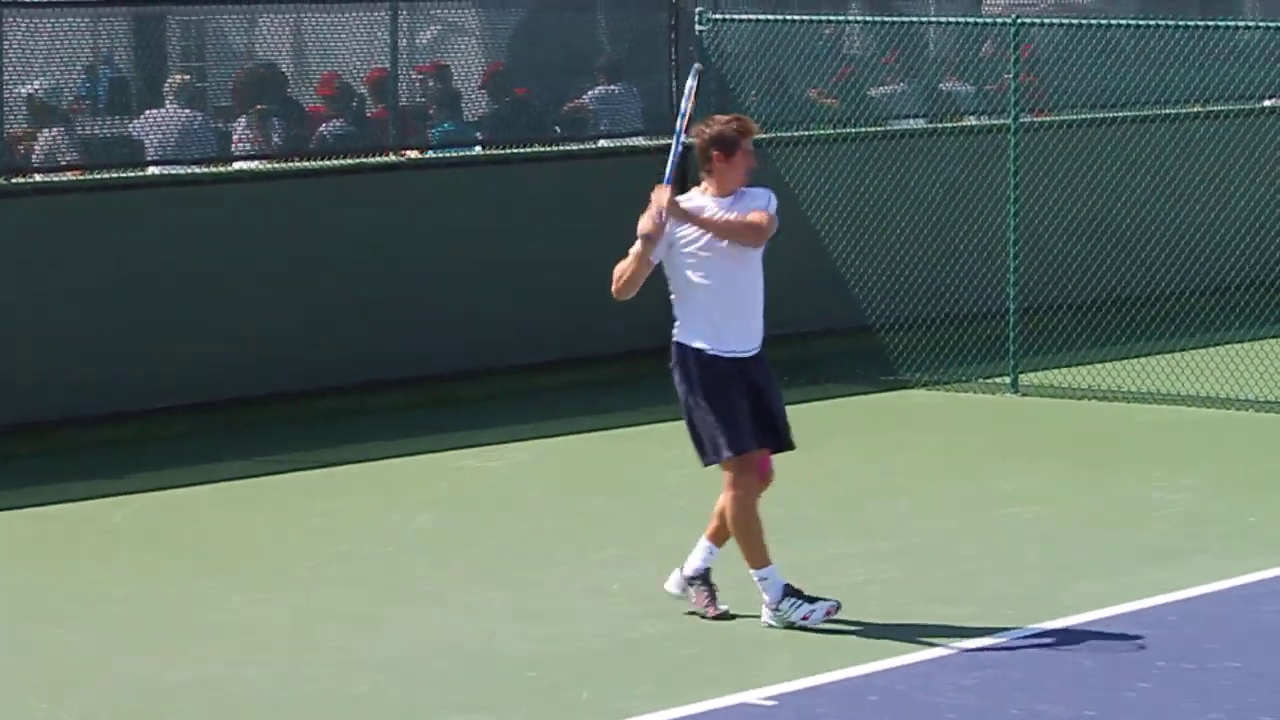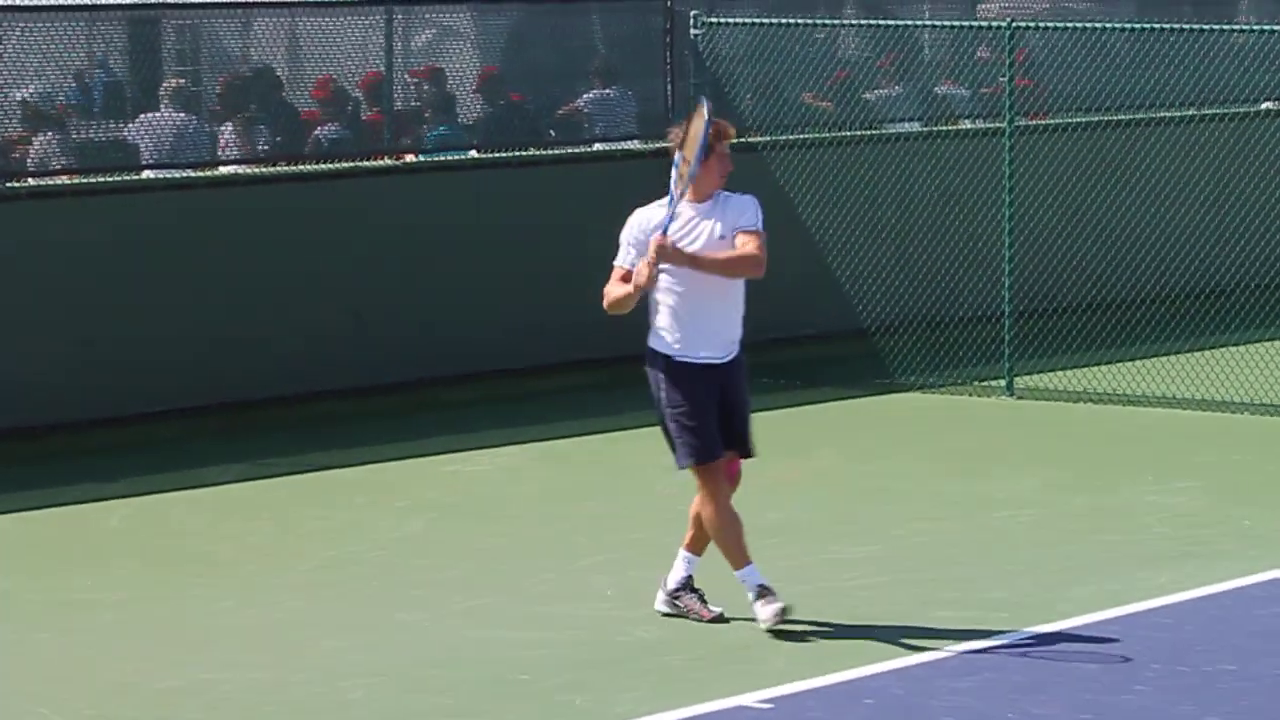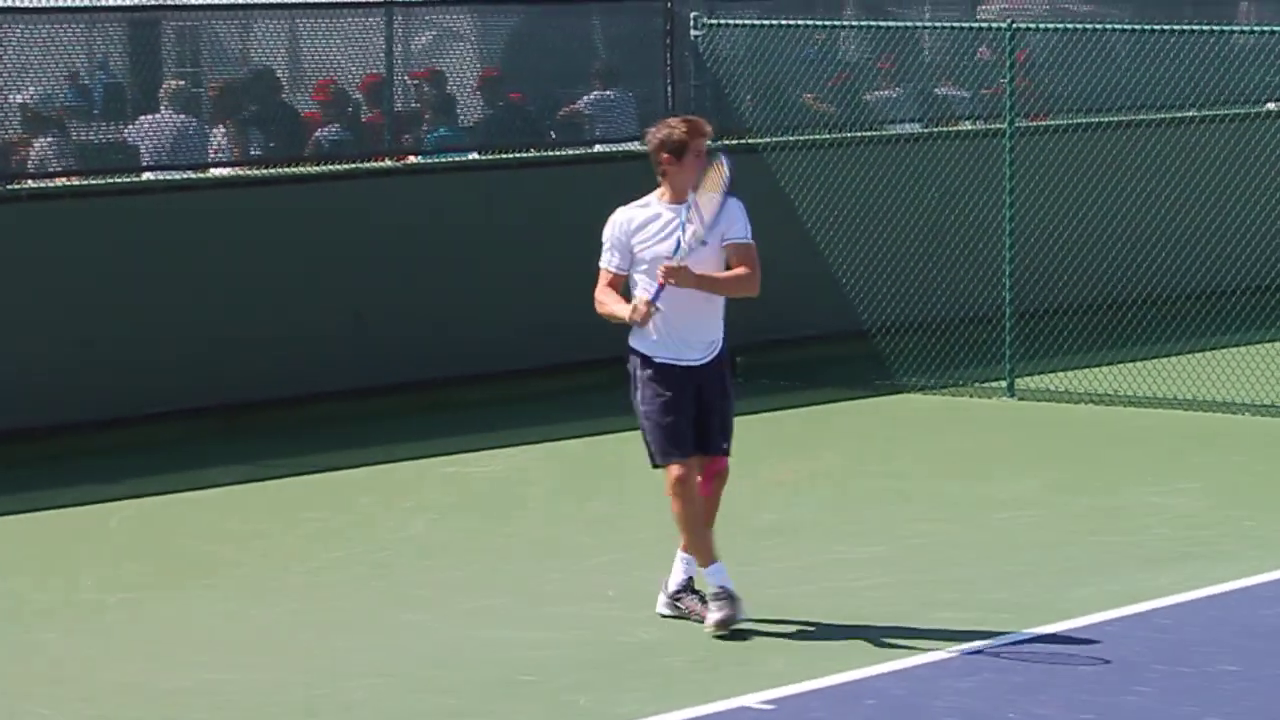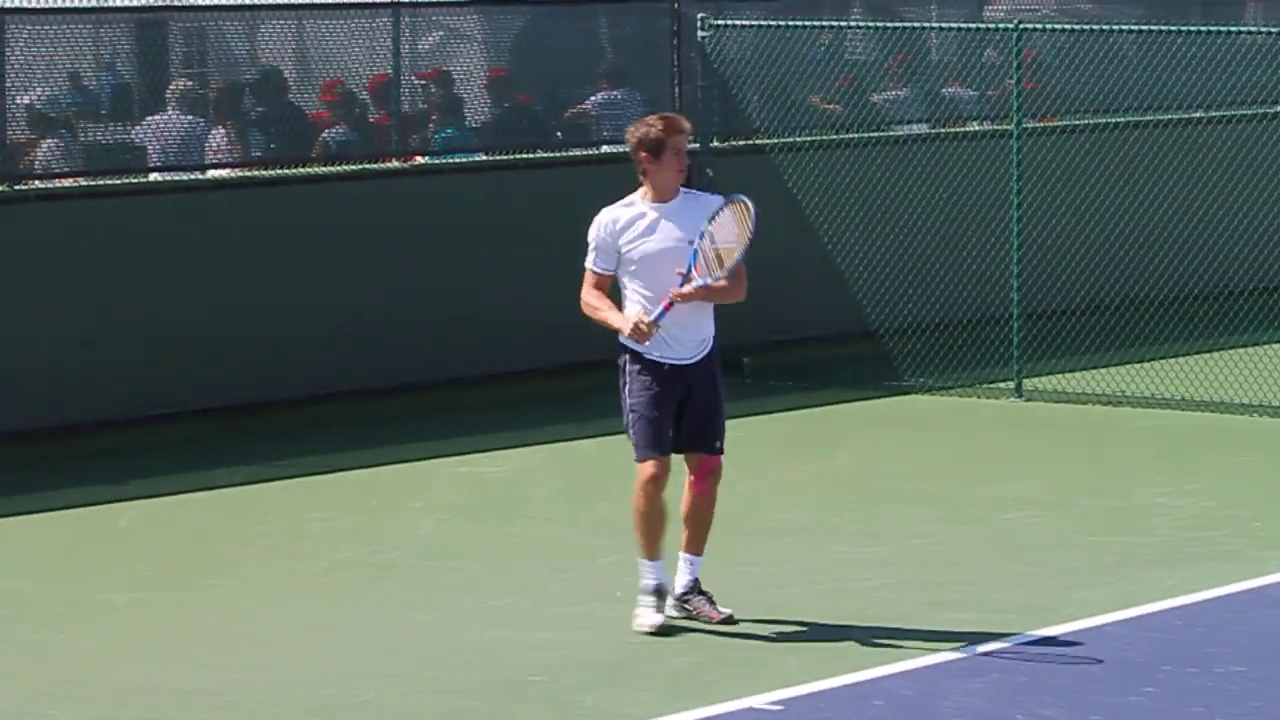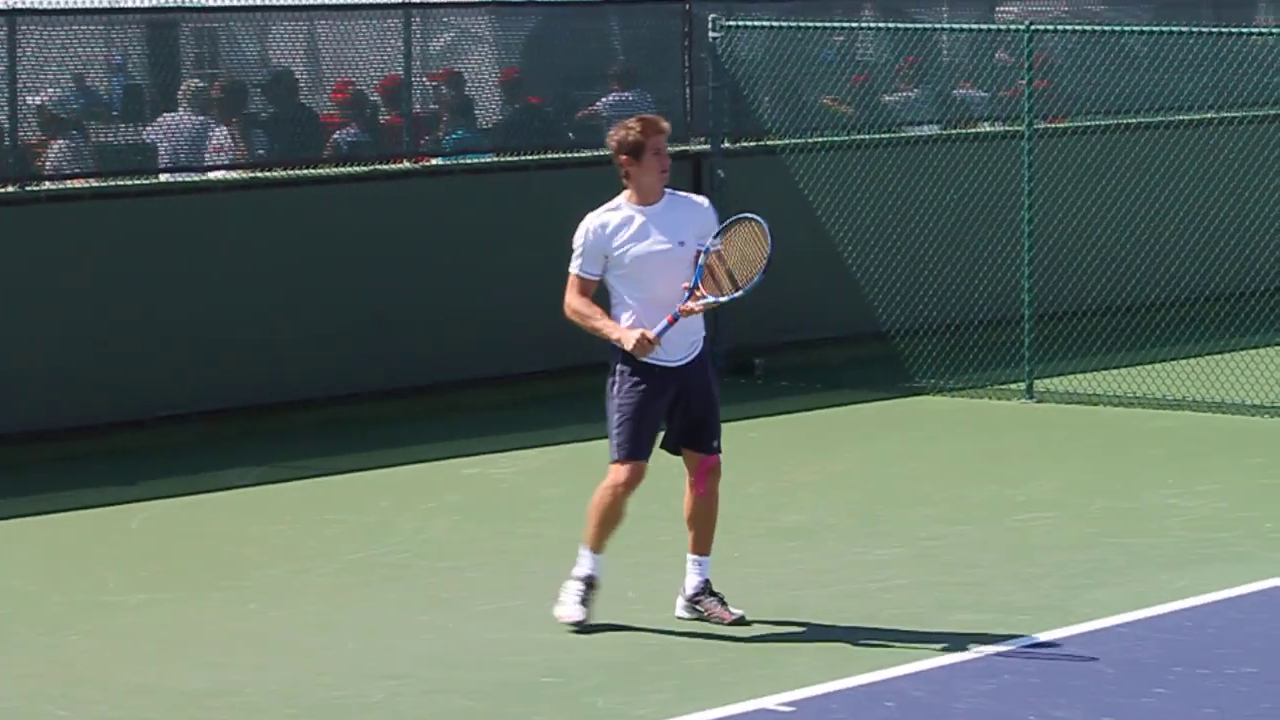
dt=0.1s
person 1, frame 1
left shoulder: (760, 200)
right shoulder: (669, 217)
left elbow: (757, 232)
right elbow: (621, 288)
left wrist: (690, 214)
right wrist: (645, 242)
left hip: (750, 357)
right hip: (699, 359)
left knee: (759, 474)
right knee: (741, 474)
left ankle: (693, 572)
right ankle: (777, 597)
person 1, frame 2
left shoulder: (741, 206)
right shoulder: (644, 224)
left elbow: (754, 263)
right elbow: (611, 299)
left wrist: (685, 257)
right wrist: (635, 286)
left hip: (725, 362)
right hip: (675, 365)
left knee: (726, 477)
right knee: (711, 481)
left ankle: (677, 584)
right ankle: (756, 589)
person 1, frame 3
left shoulder: (727, 211)
right shoulder: (627, 222)
left elbow: (750, 281)
right elbow: (603, 294)
left wrist: (694, 279)
right wrist: (629, 310)
left hip: (710, 361)
right hip: (655, 364)
left knee: (713, 472)
right knee: (679, 475)
left ankle: (683, 585)
right ankle: (719, 585)
person 1, frame 4
left shoulder: (711, 209)
right shoulder: (612, 221)
left elbow: (737, 287)
right elbow: (590, 295)
left wrist: (701, 293)
right wrist: (621, 321)
left hip: (701, 359)
right hip: (646, 362)
left knee: (707, 470)
right knee: (653, 472)
left ankle: (686, 586)
right ankle: (652, 587)
person 1, frame 5
left shoulder: (698, 210)
right shoulder: (598, 226)
right elbow: (575, 301)
left wrist: (704, 297)
right wrist: (621, 333)
left hip: (691, 360)
right hip: (637, 365)
left knee: (705, 470)
right knee: (625, 474)
left ankle: (697, 587)
right ankle: (583, 576)
